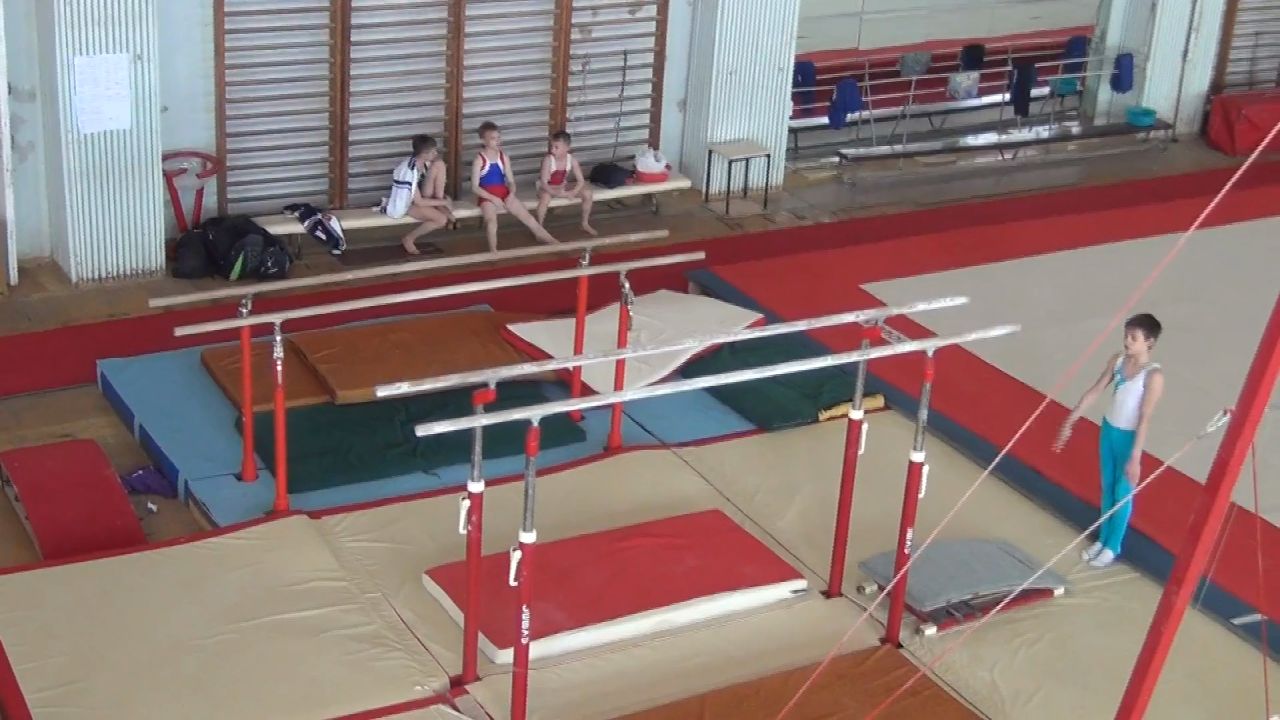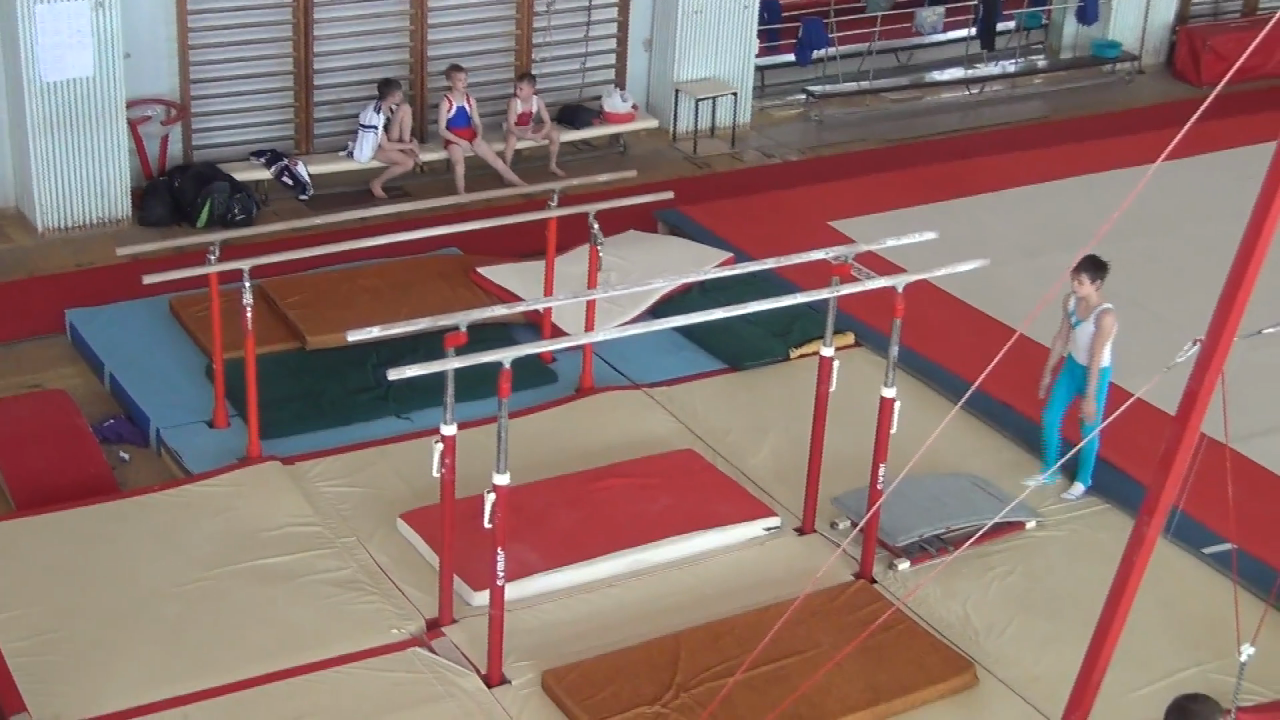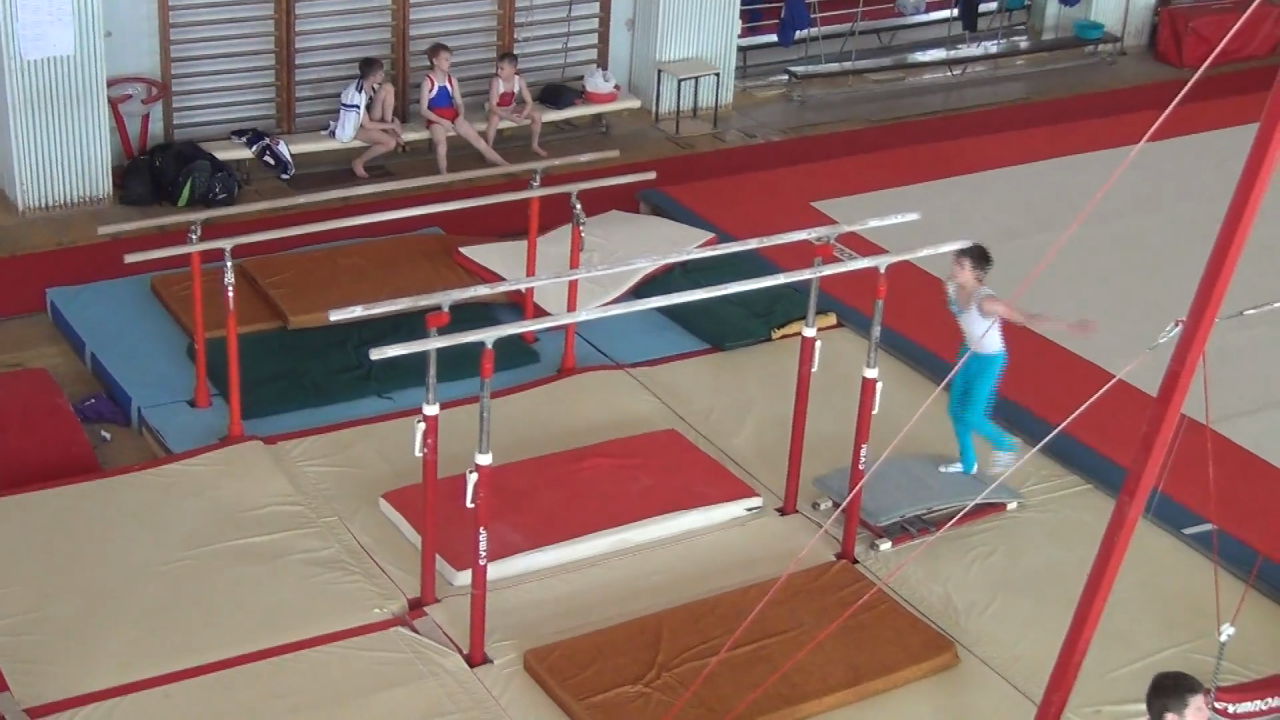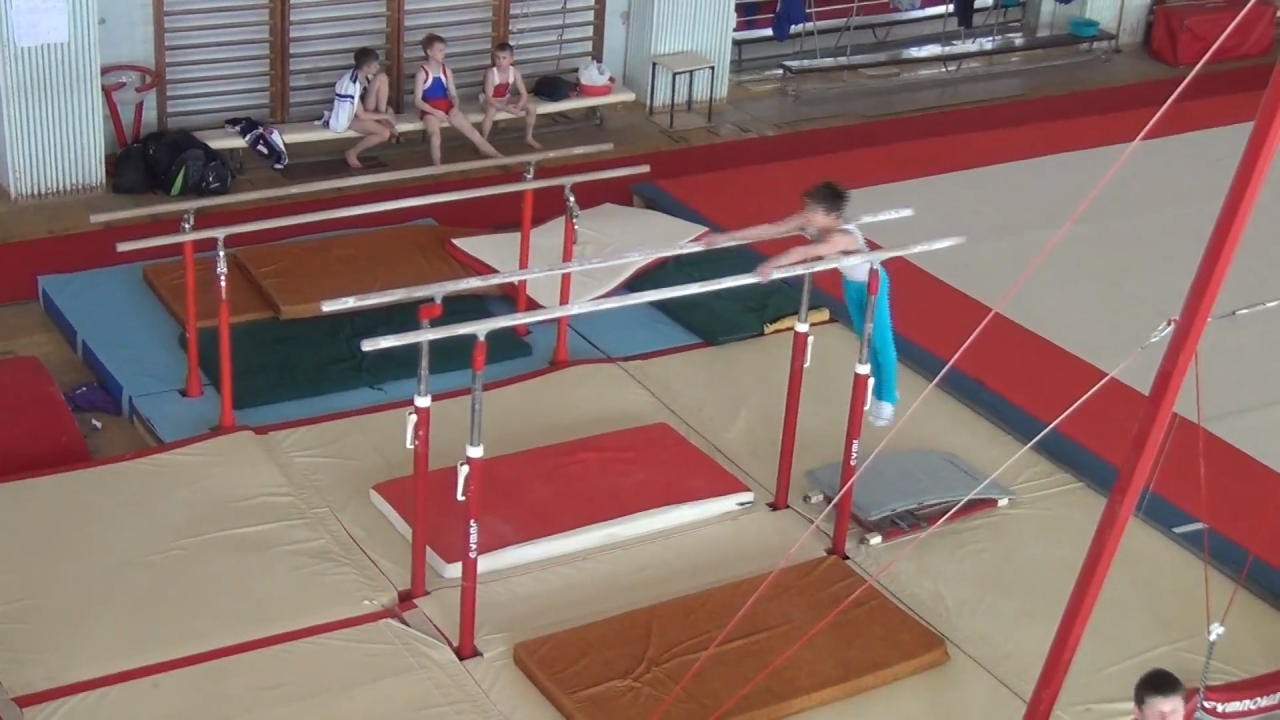
dt=0.7s
person 1, frame 1
left shoulder: (1154, 376)
right shoulder: (1118, 361)
left elbow: (1145, 419)
right elbow: (1094, 391)
left wrist: (1135, 459)
right wrist: (1070, 422)
left hip: (1128, 437)
right hip: (1108, 430)
left knee: (1122, 494)
right knee: (1107, 489)
left ankle: (1112, 547)
right ankle: (1102, 539)
person 1, frame 2
left shoulder: (1105, 316)
right shoulder: (1071, 301)
left elbow: (1096, 359)
left wrist: (1089, 398)
right wrist: (1048, 371)
left hip: (1095, 373)
right hip: (1072, 366)
left knee: (1089, 429)
right knee: (1049, 418)
left ankle: (1083, 480)
right ankle: (1050, 471)
person 1, frame 3
left shoulder: (986, 302)
right shoulder: (952, 286)
left elbow: (1025, 318)
left wrist: (1069, 325)
left hip: (989, 359)
right hip: (969, 353)
left knee: (973, 418)
right knee: (955, 410)
left ankle: (1006, 446)
right ankle: (967, 461)
person 1, frame 4
left shoulder: (842, 237)
right shoulder: (808, 221)
left elbow: (809, 252)
right elbow: (770, 230)
left wrist: (772, 264)
right wrist: (726, 237)
left hip: (872, 283)
right hip: (851, 283)
left knee: (881, 342)
right knee: (867, 341)
left ankle: (886, 397)
right ankle: (883, 392)
